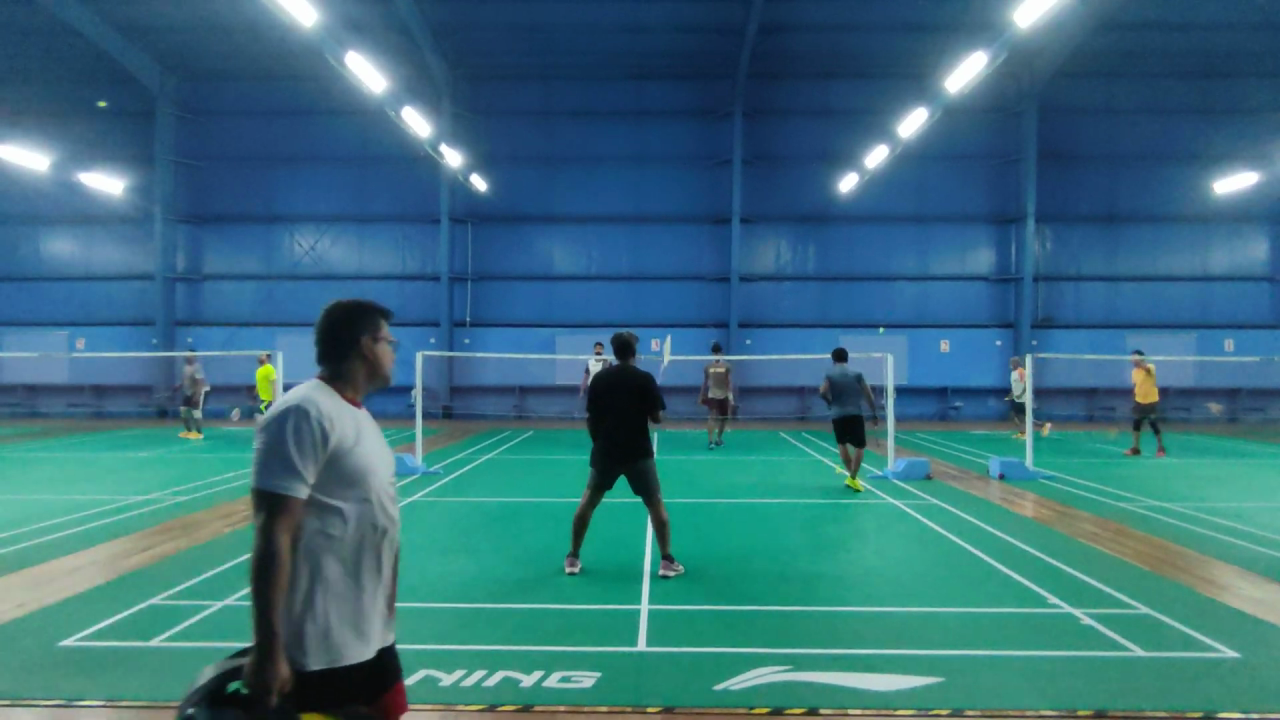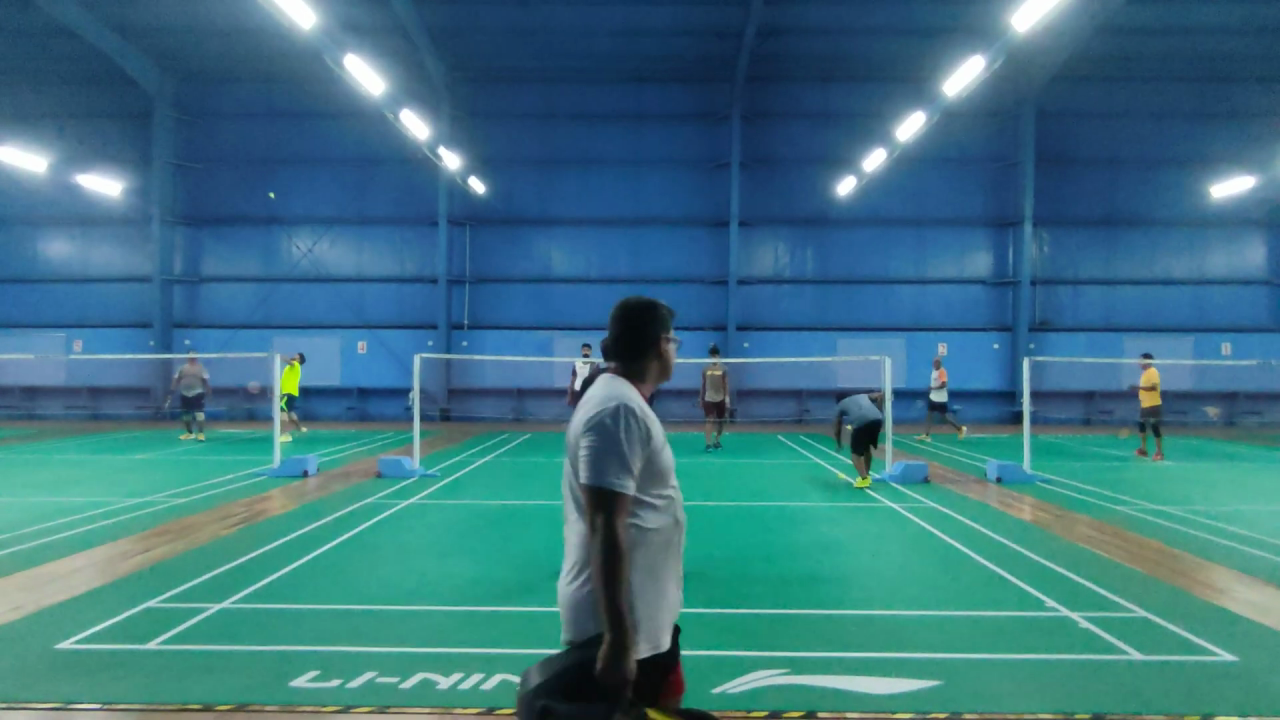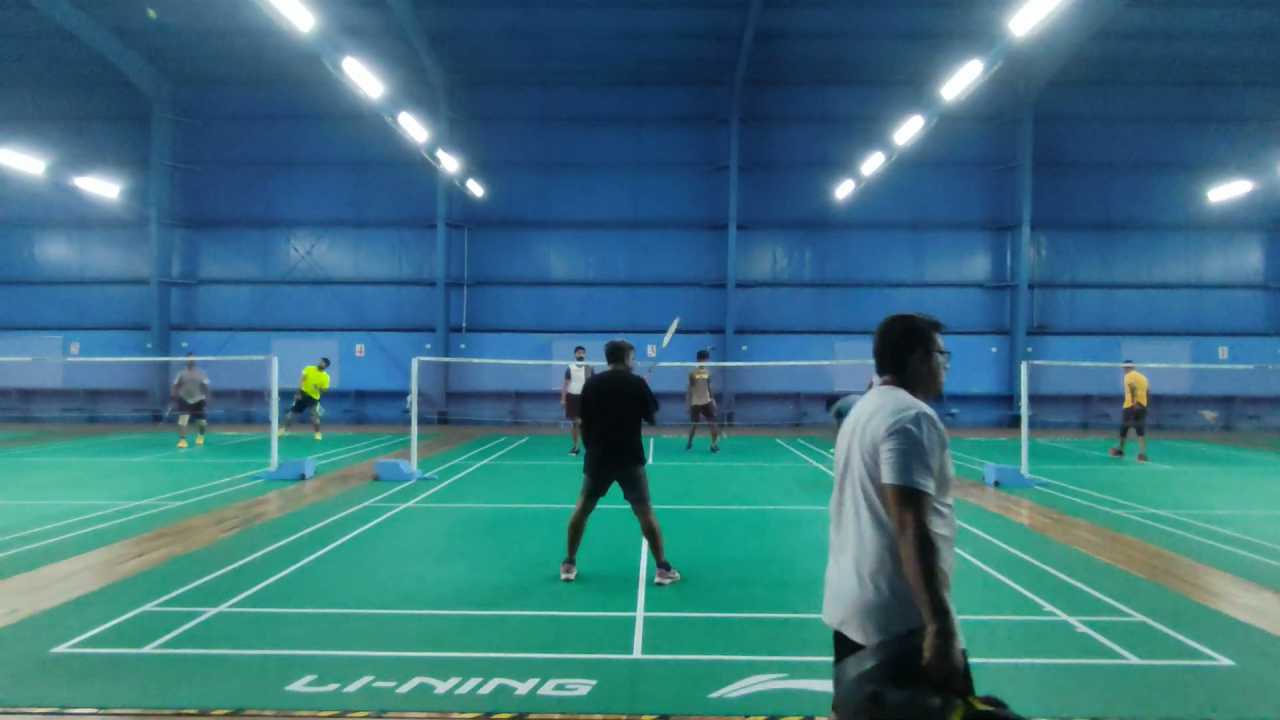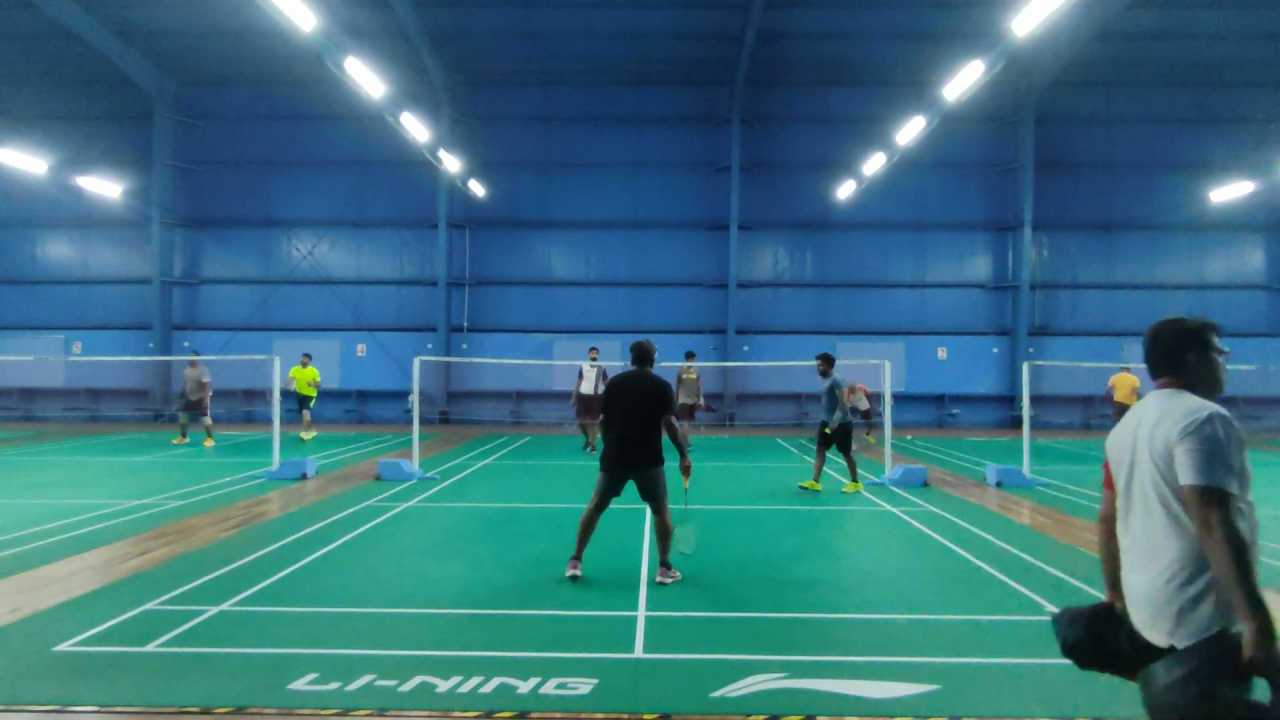
dt=0.7s
person 1, frame 1
left shoulder: (356, 415)
right shoulder: (303, 416)
right elbow: (272, 538)
right wrist: (269, 651)
left hip: (367, 632)
right hip: (318, 643)
person 1, frame 2
left shoulder: (624, 404)
right shoulder: (620, 412)
right elbow: (606, 531)
right wrist: (618, 640)
left hip: (643, 610)
right hip: (622, 619)
person 1, frame 3
left shoulder: (864, 411)
right shoulder: (912, 418)
right elbow: (910, 528)
right wrist: (941, 627)
left hip: (851, 602)
right hip: (902, 614)
person 1, frame 4
left shoulder: (1128, 424)
right shoulder: (1203, 420)
left elbow: (1108, 519)
right elbow: (1216, 528)
left wrist: (1115, 595)
left hip: (1149, 601)
right hip: (1200, 612)
person 2, frame 1
left shoulder: (599, 378)
right shoulder: (644, 379)
left elbow: (590, 418)
right elbow: (657, 418)
right wrist: (653, 412)
left hip: (605, 452)
right hip: (638, 453)
left knee: (588, 502)
right knee: (655, 504)
left ankle: (573, 557)
right ankle: (667, 561)
person 2, frame 2
left shoulder: (590, 382)
right shoulder: (633, 379)
left elbow: (584, 421)
right elbow: (647, 406)
left hip: (598, 454)
right hip: (628, 454)
left knee: (587, 508)
right knee: (642, 507)
left ankle: (577, 562)
right ankle: (662, 563)
person 2, frame 3
left shoulder: (591, 384)
right shoulder: (637, 383)
left elbow: (583, 422)
right elbow: (651, 419)
left hip: (598, 458)
right hip: (630, 458)
left knee: (582, 508)
right knee: (645, 512)
left ankle: (569, 564)
right ankle: (663, 568)
person 2, frame 4
left shoulder: (614, 382)
right shoulder: (662, 386)
left elbow: (604, 421)
right elbow: (669, 423)
right wrist: (683, 456)
left hip: (614, 457)
right hip: (648, 459)
left knee: (595, 507)
right knee: (661, 511)
left ankle: (575, 561)
right ankle: (664, 568)
